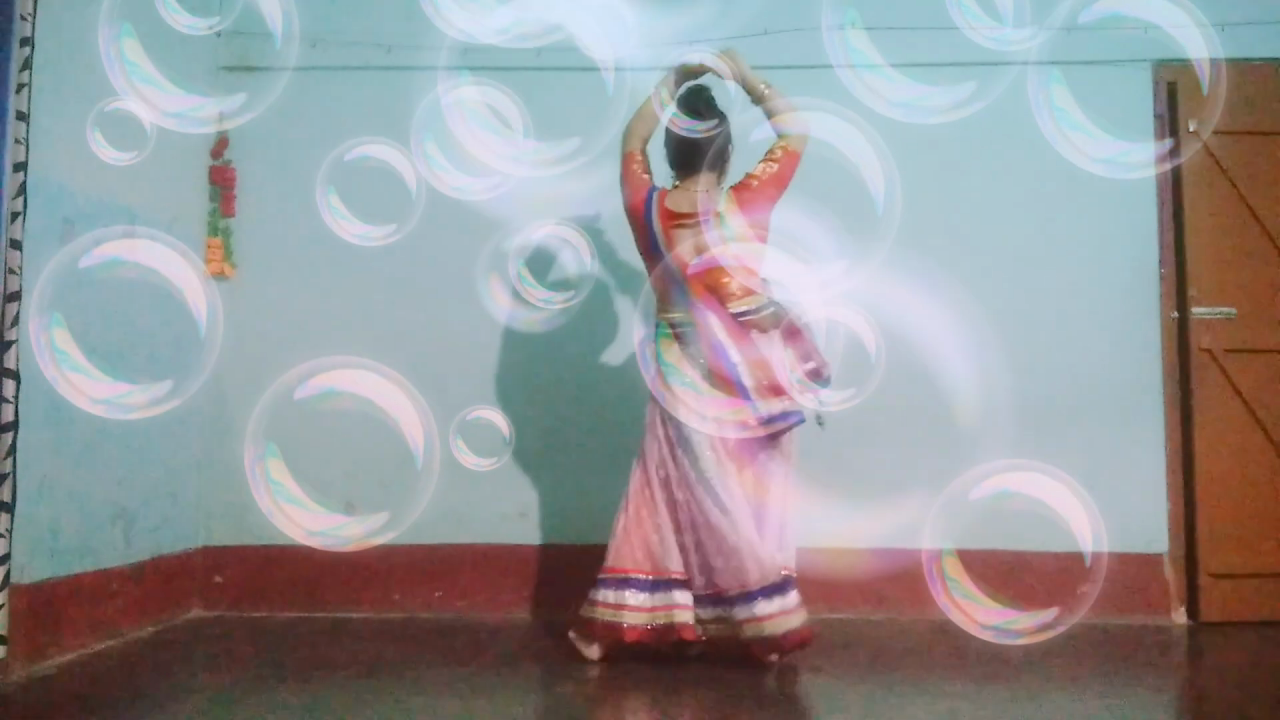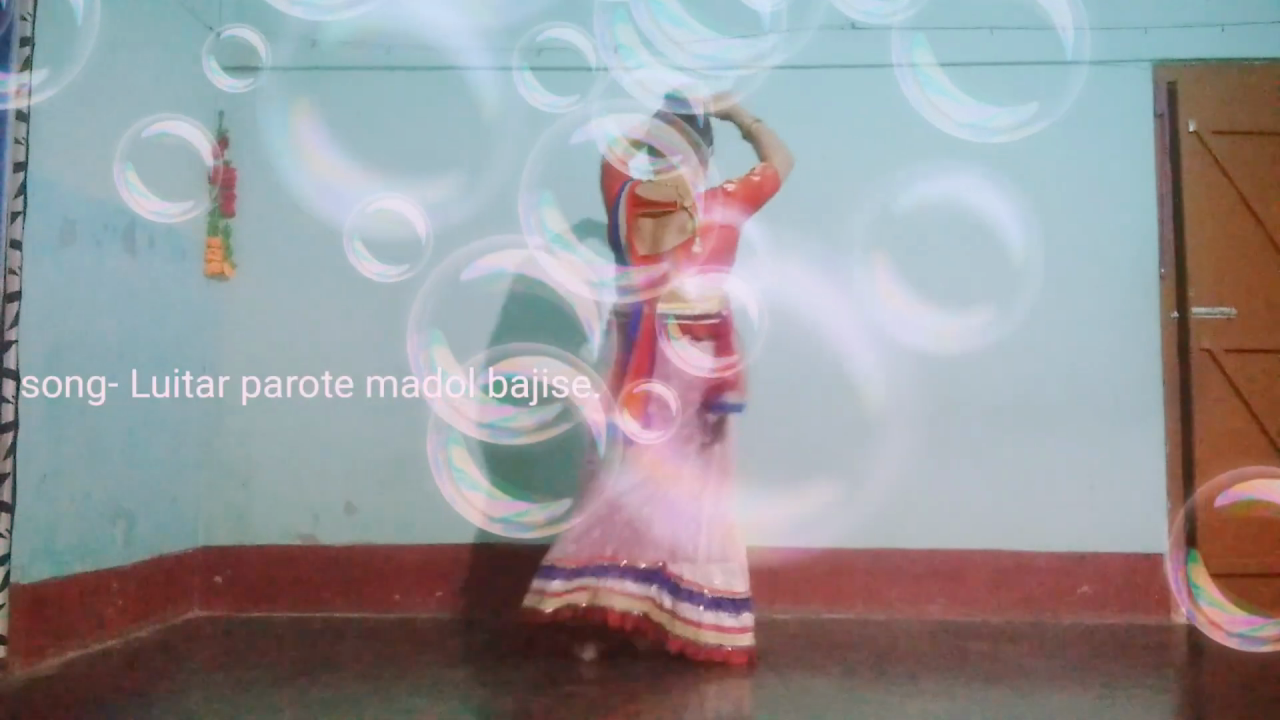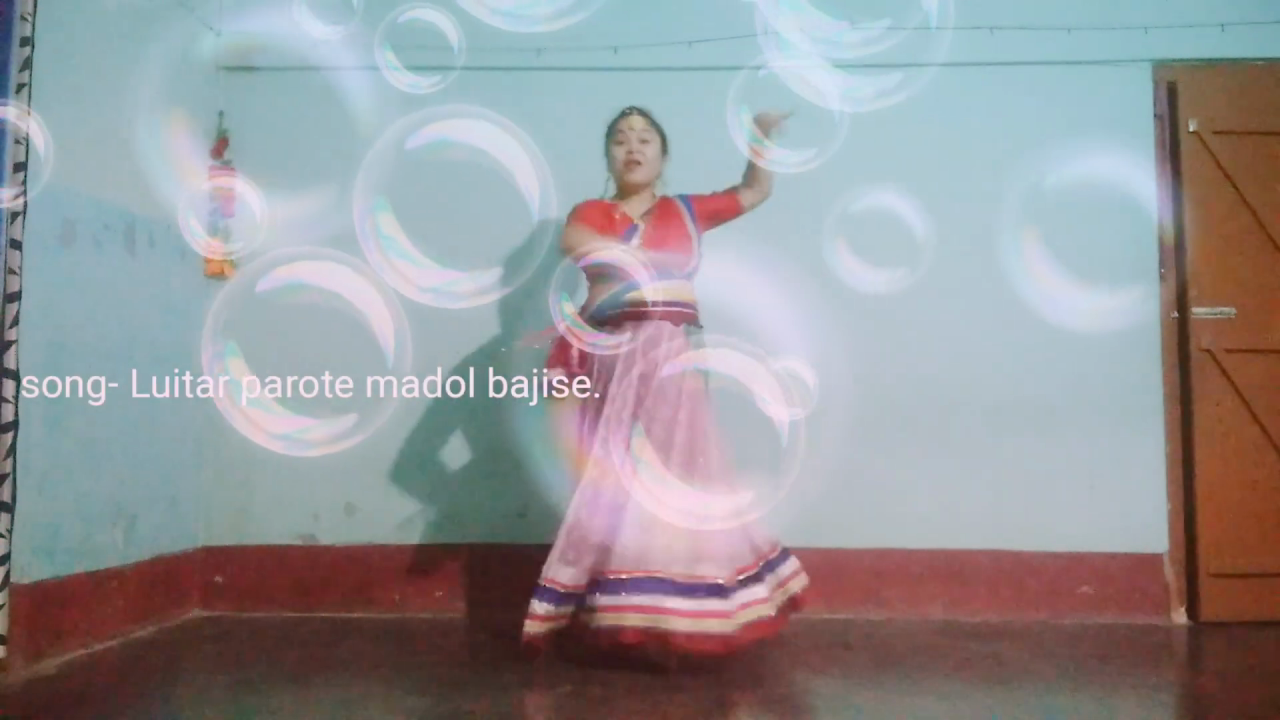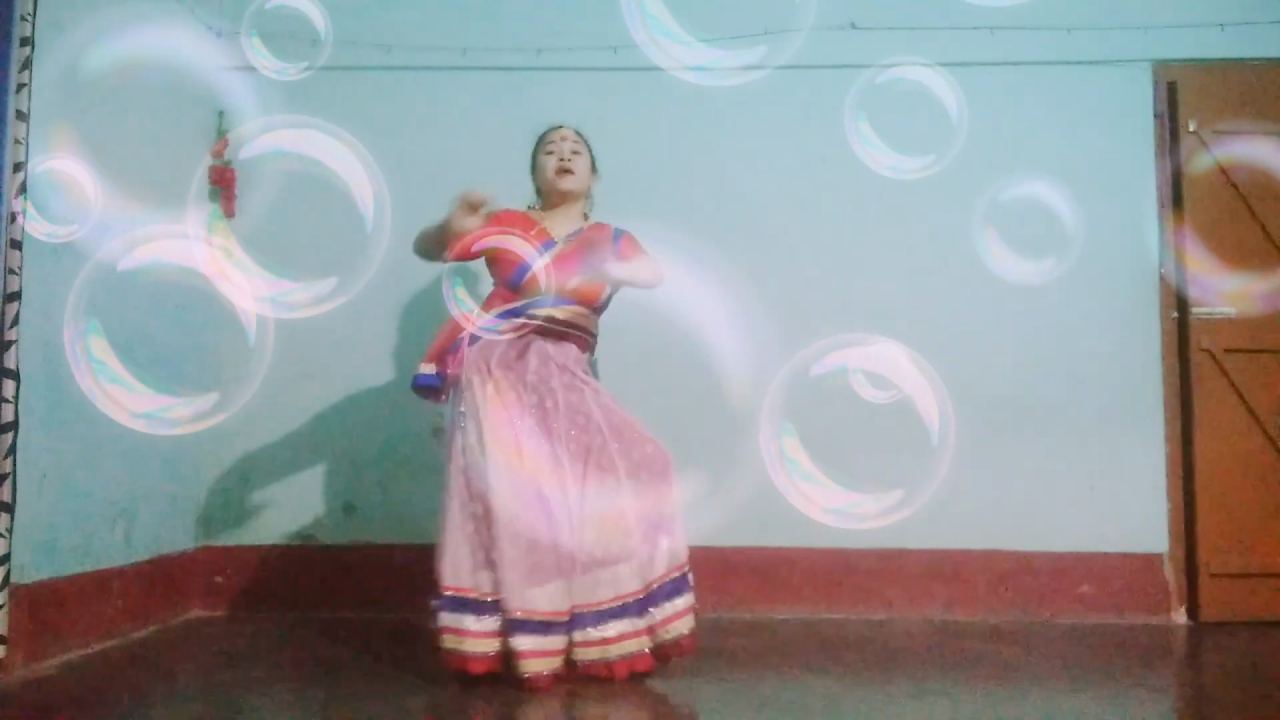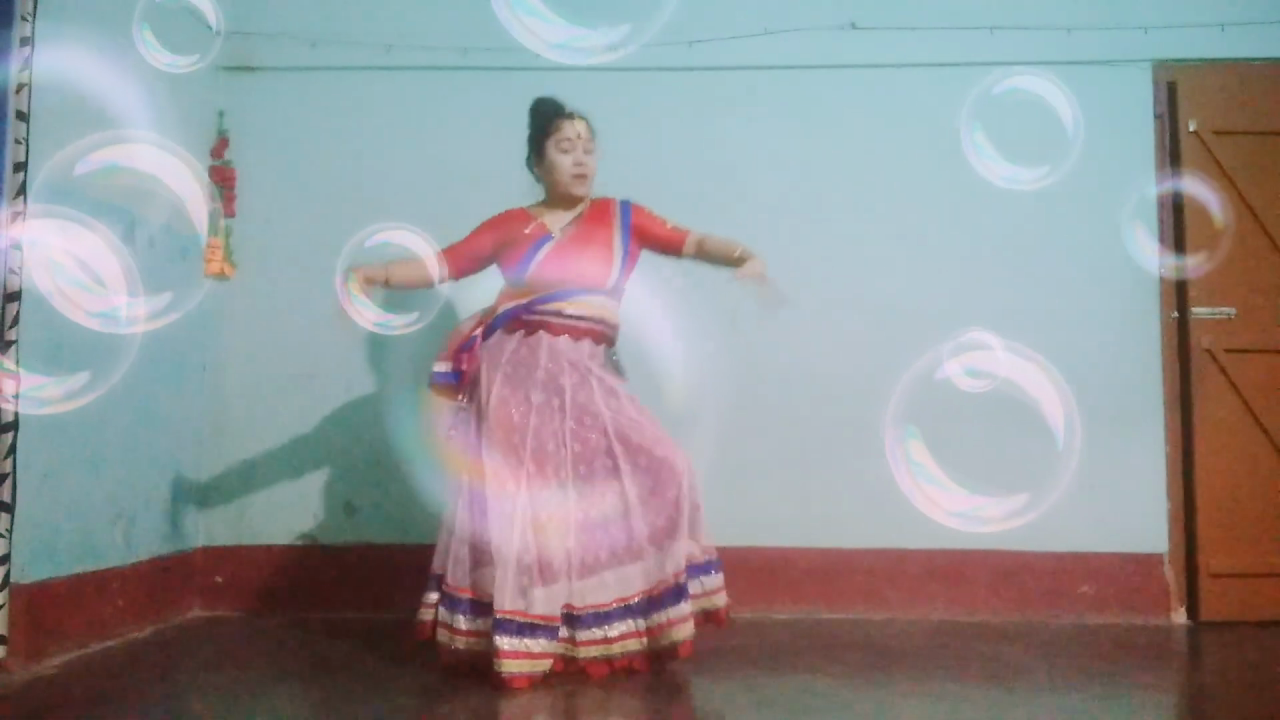
dt=1s
person 1, frame 1
left shoulder: (646, 207)
right shoulder: (745, 206)
left elbow: (631, 144)
right elbow: (794, 136)
left wrist: (669, 84)
right wrist: (745, 77)
left hip: (688, 370)
right hip: (754, 369)
left knee: (663, 497)
right knee: (757, 500)
left ankle: (604, 631)
right ankle: (766, 630)
person 1, frame 2
left shoulder: (623, 197)
right shoulder: (722, 209)
right elbow: (781, 160)
left wrist: (662, 119)
right wrist: (738, 114)
left hip: (635, 365)
right hip: (700, 366)
left knee: (621, 488)
right knee: (694, 495)
left ankle: (594, 623)
right ankle: (712, 631)
person 1, frame 3
left shoulder: (689, 212)
right shoulder: (591, 214)
left elbow: (757, 191)
right elbow: (571, 243)
left wrist: (761, 141)
right wrist: (647, 259)
left hip: (673, 360)
right hip: (612, 362)
left knee: (676, 479)
right knee: (612, 485)
left ankle: (670, 619)
right ankle: (624, 611)
person 1, frame 4
left shoulder: (611, 240)
right shoulder: (506, 225)
left elbow: (656, 276)
right elbow: (428, 248)
left wrist: (618, 267)
right wrist: (456, 220)
left hip: (566, 377)
right hip: (499, 369)
left knee: (631, 467)
right knee: (505, 490)
left ankle: (595, 634)
right ankle: (510, 641)
person 1, frame 5
left shoulder: (622, 217)
right shoulder: (511, 225)
left elbow: (693, 243)
right elbow: (441, 265)
left wrist: (743, 258)
right wrist: (372, 276)
left hip: (587, 374)
right hip: (517, 370)
left knee: (652, 470)
right knee: (515, 495)
left ankle: (631, 629)
right ankle: (517, 641)
